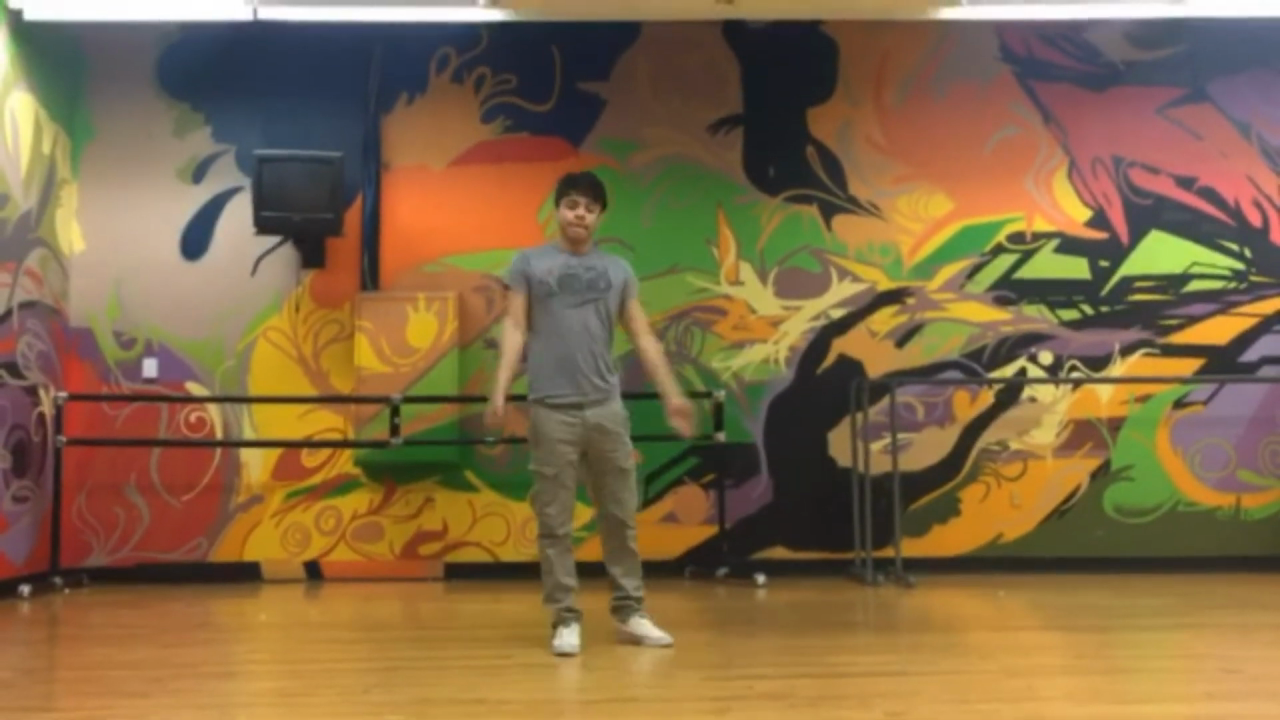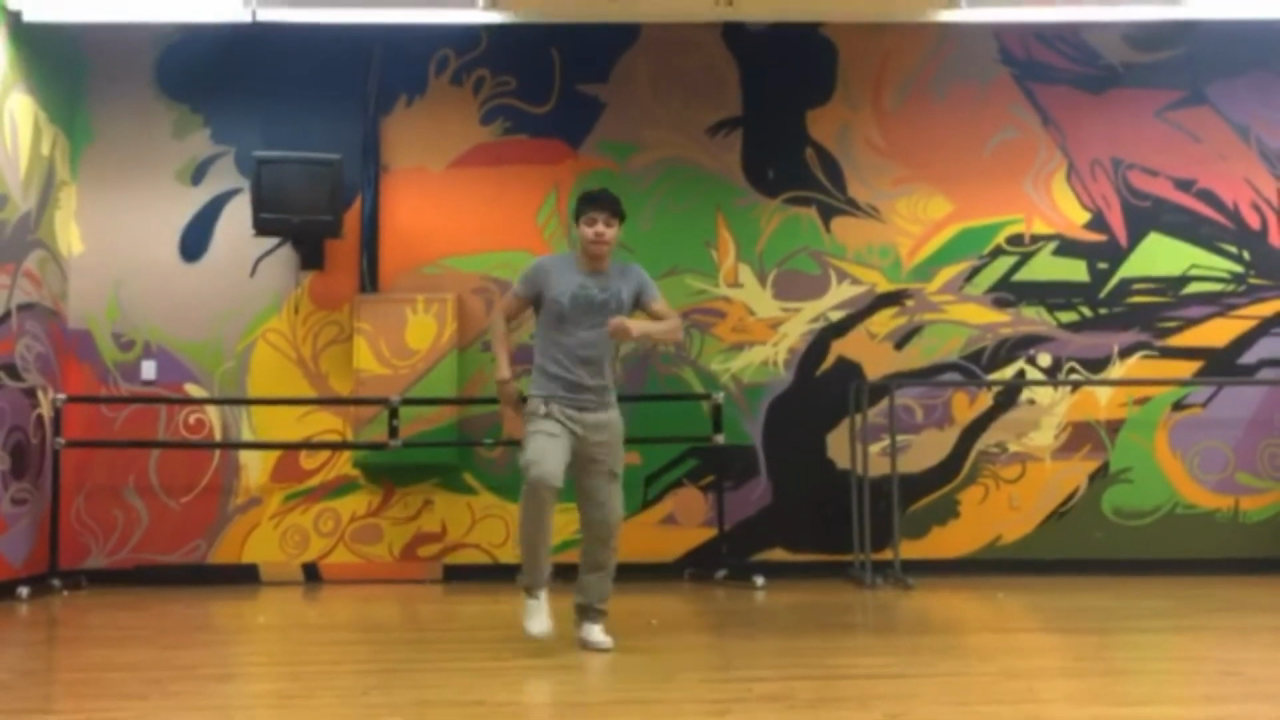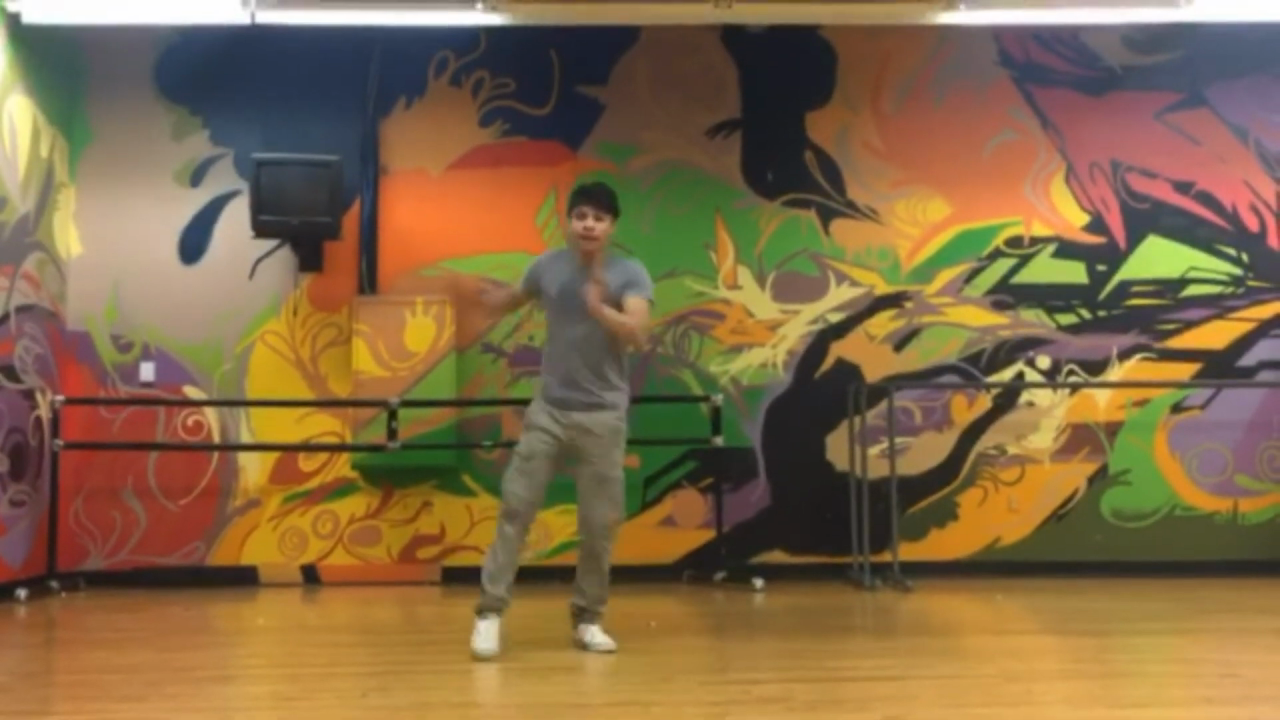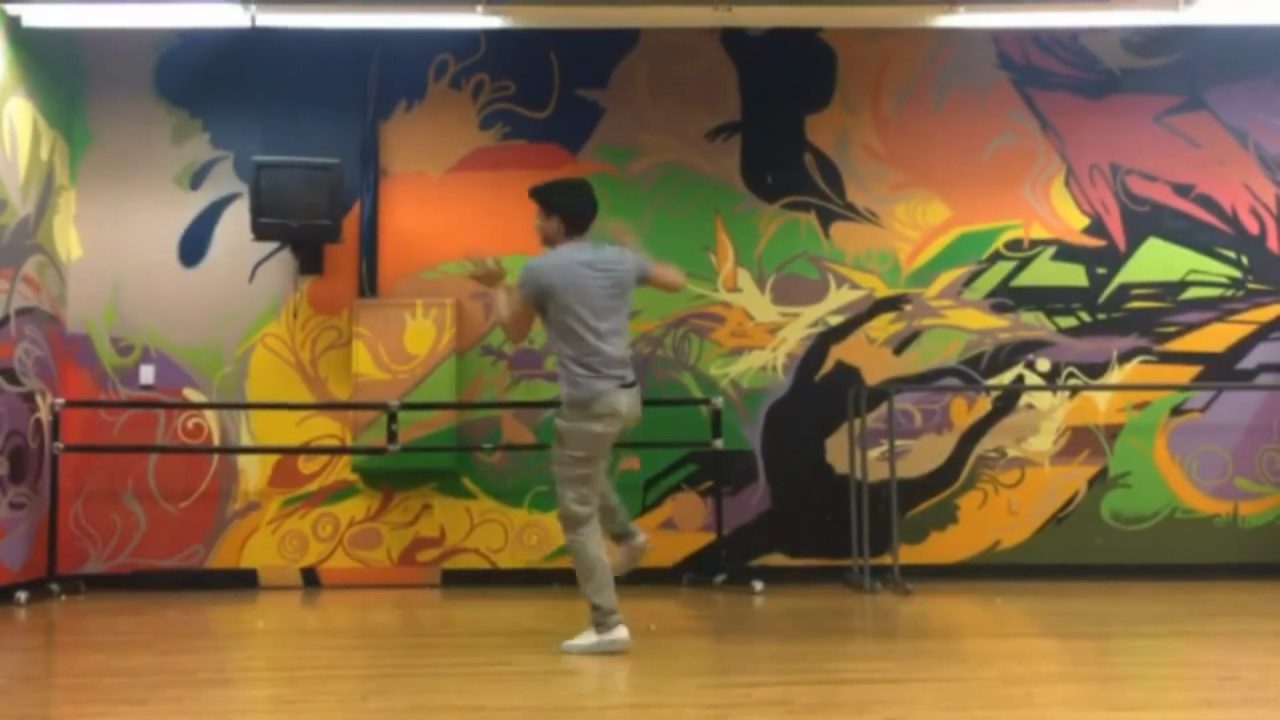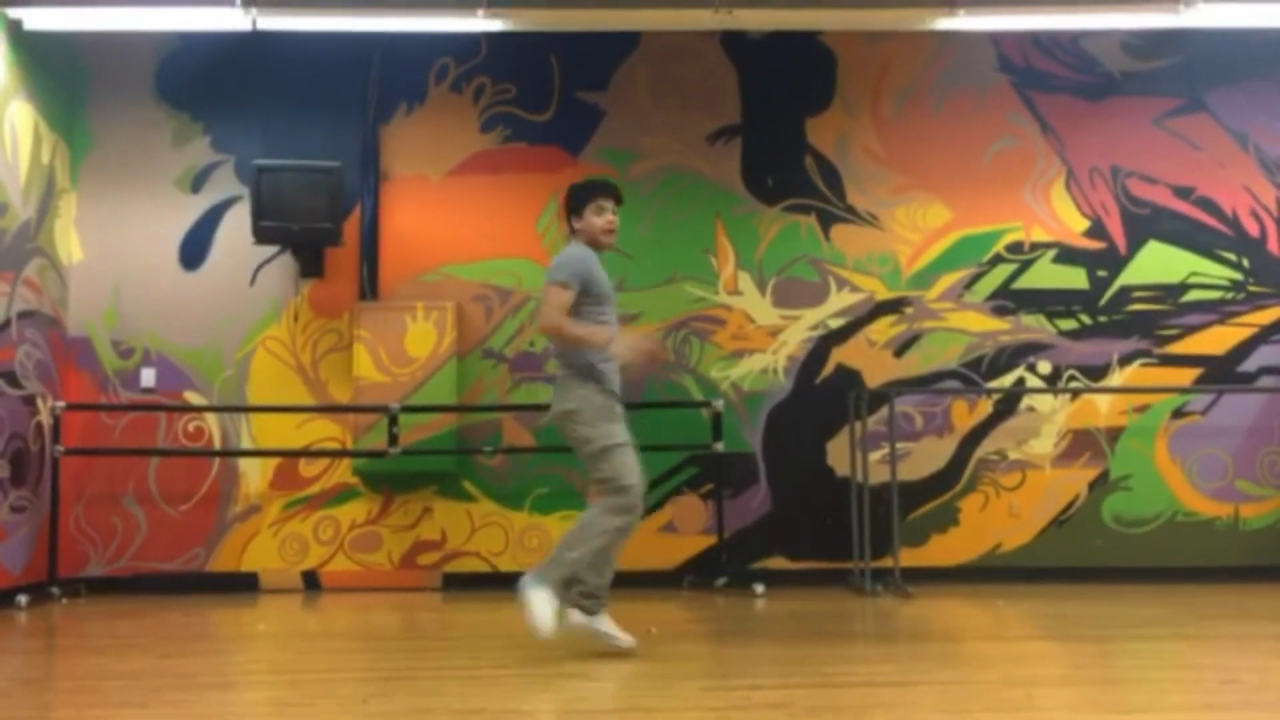
dt=0.3s
person 1, frame 1
left shoulder: (618, 268)
right shoulder: (528, 263)
left elbow: (642, 335)
right elbow: (515, 330)
left wrist: (672, 392)
right wrist: (499, 390)
left hip: (607, 407)
right hip: (552, 409)
left knee: (620, 515)
right knee: (556, 521)
left ankle: (630, 613)
right ankle: (566, 620)
person 1, frame 2
left shoulder: (633, 279)
right shoulder: (546, 270)
left elbow: (674, 327)
right elbow: (502, 317)
left wrist: (639, 327)
right wrist: (504, 372)
left hip: (603, 414)
right hip: (549, 407)
left knee: (604, 523)
right knee: (541, 480)
left ankle: (590, 618)
right ankle: (534, 586)
person 1, frame 3
left shoulder: (632, 273)
right shoulder: (550, 265)
left elbow: (635, 335)
right elbow: (510, 302)
left wrist: (599, 303)
right wrist: (477, 299)
left hip: (602, 413)
right hip: (549, 408)
left knee: (599, 521)
right knee: (516, 505)
left ankle: (586, 617)
right ankle: (491, 612)
person 1, frame 4
left shoulder: (537, 270)
right shoulder: (622, 258)
left elbow: (514, 332)
right elbow: (676, 281)
left wrist: (499, 287)
right wrist: (639, 249)
left hip: (588, 402)
right hip: (623, 395)
left knee: (576, 512)
left ankle: (608, 625)
right ankle: (625, 535)
person 1, frame 5
left shoulder: (590, 263)
right shoulder: (572, 260)
right elbow: (550, 319)
left wrist: (632, 347)
right wrist: (615, 342)
left hip: (596, 400)
right hip: (586, 399)
left knee: (618, 502)
right knee: (625, 494)
left ankle: (589, 604)
right ankle: (546, 581)
